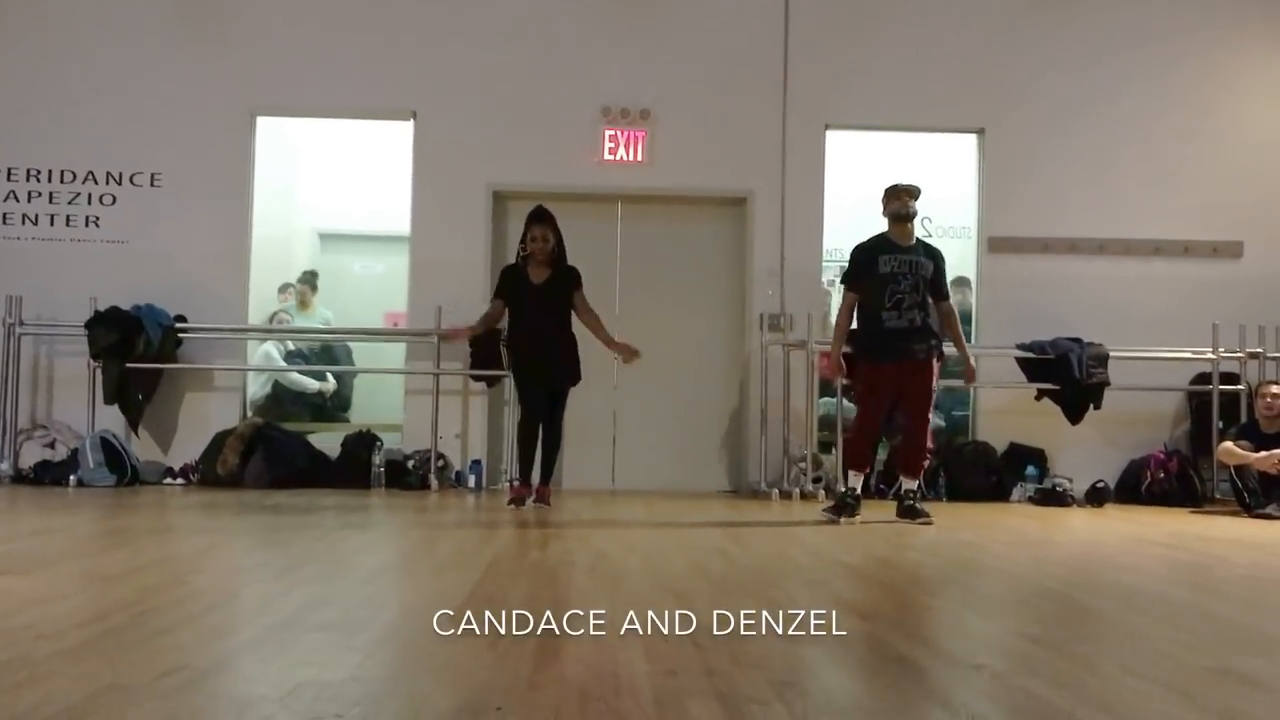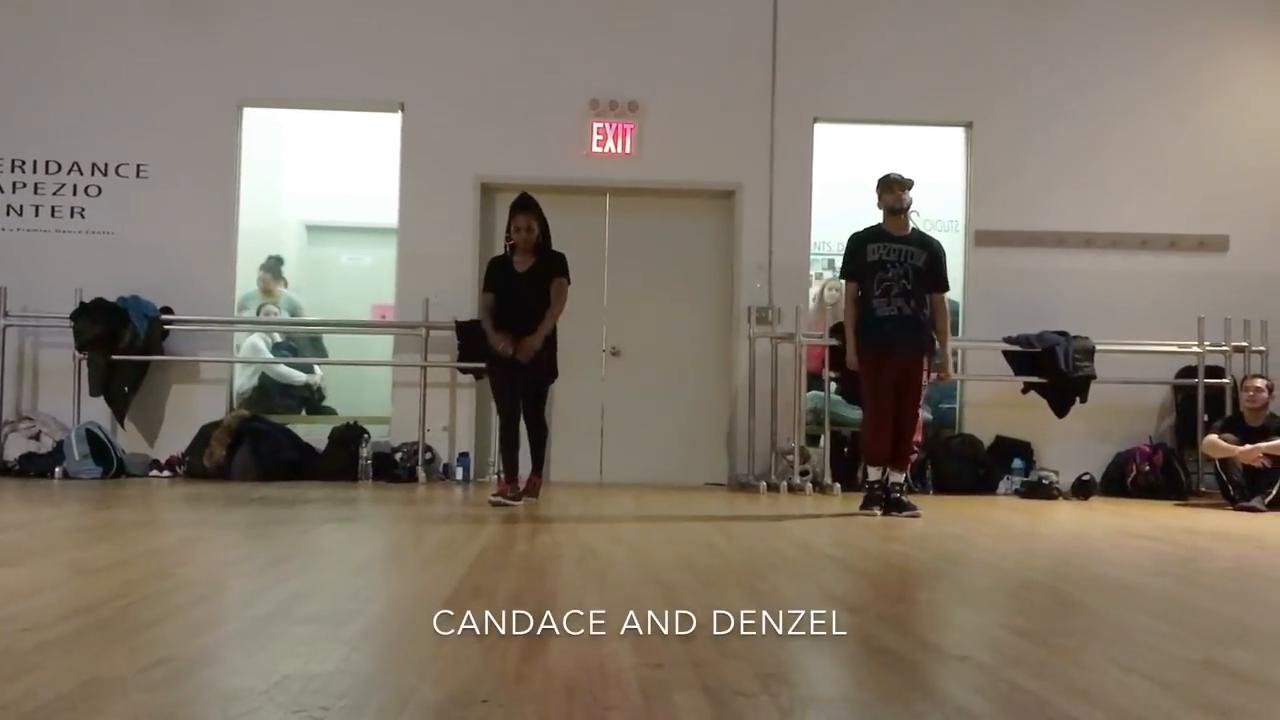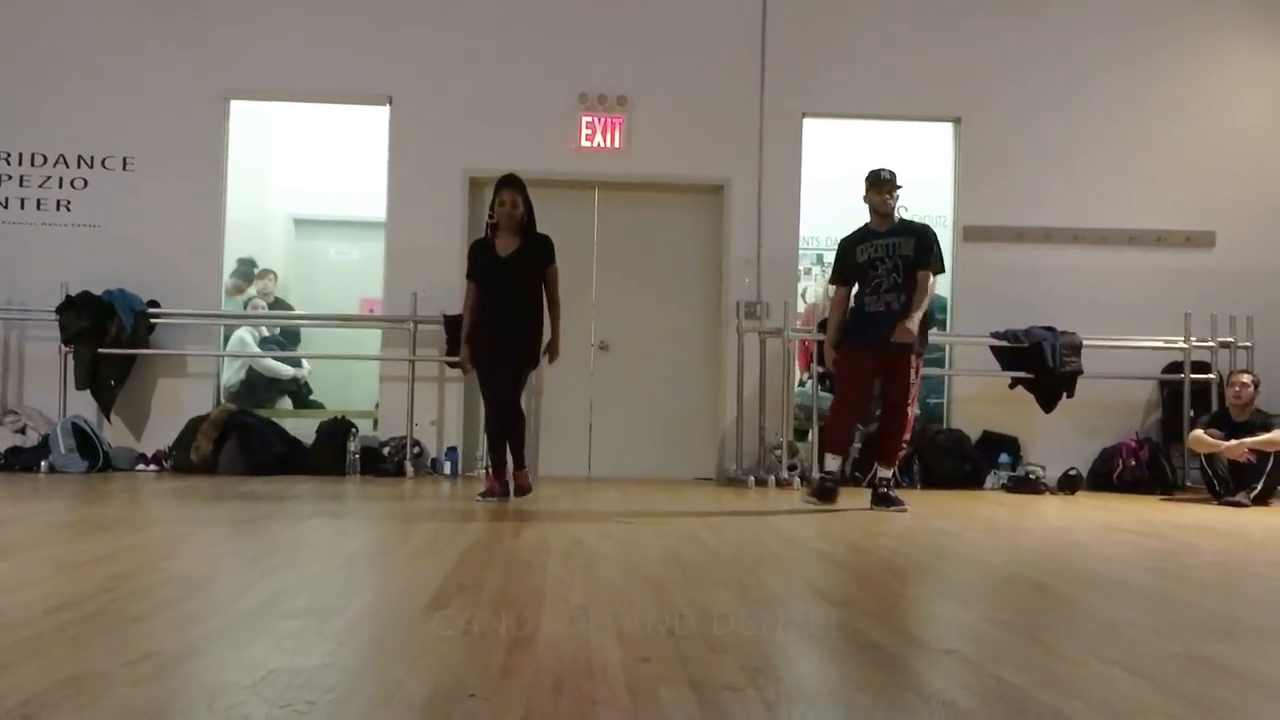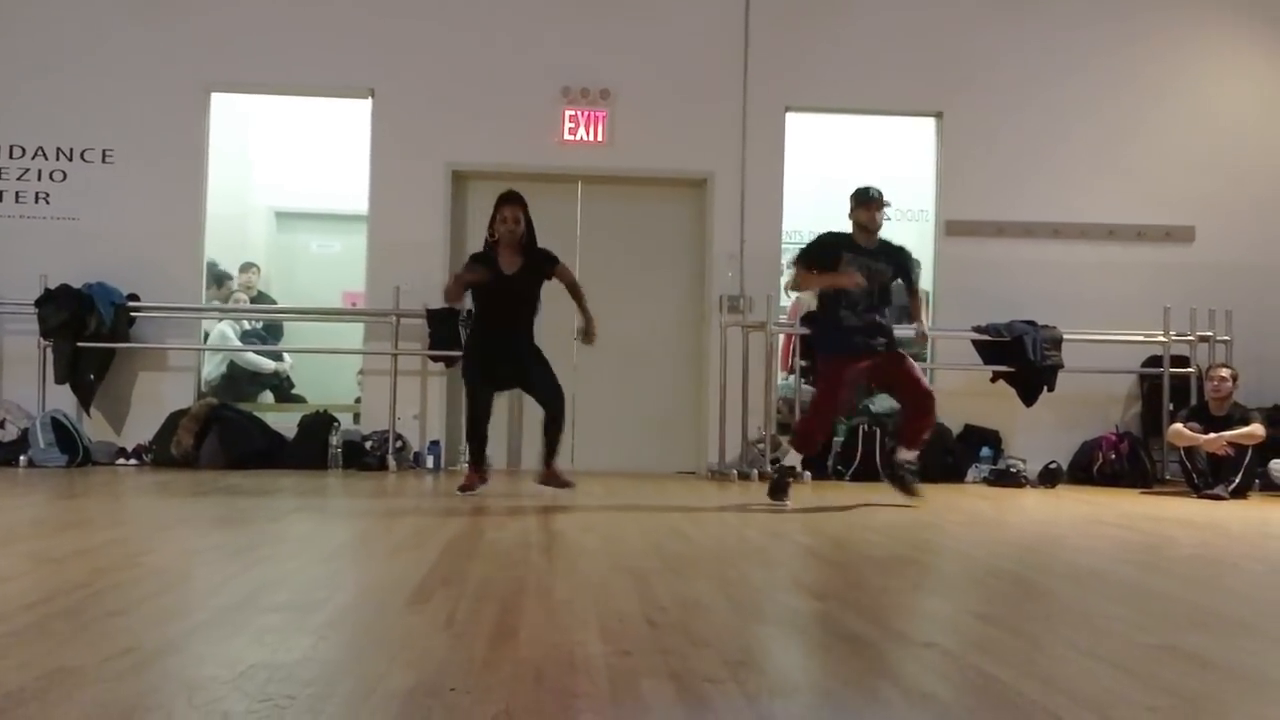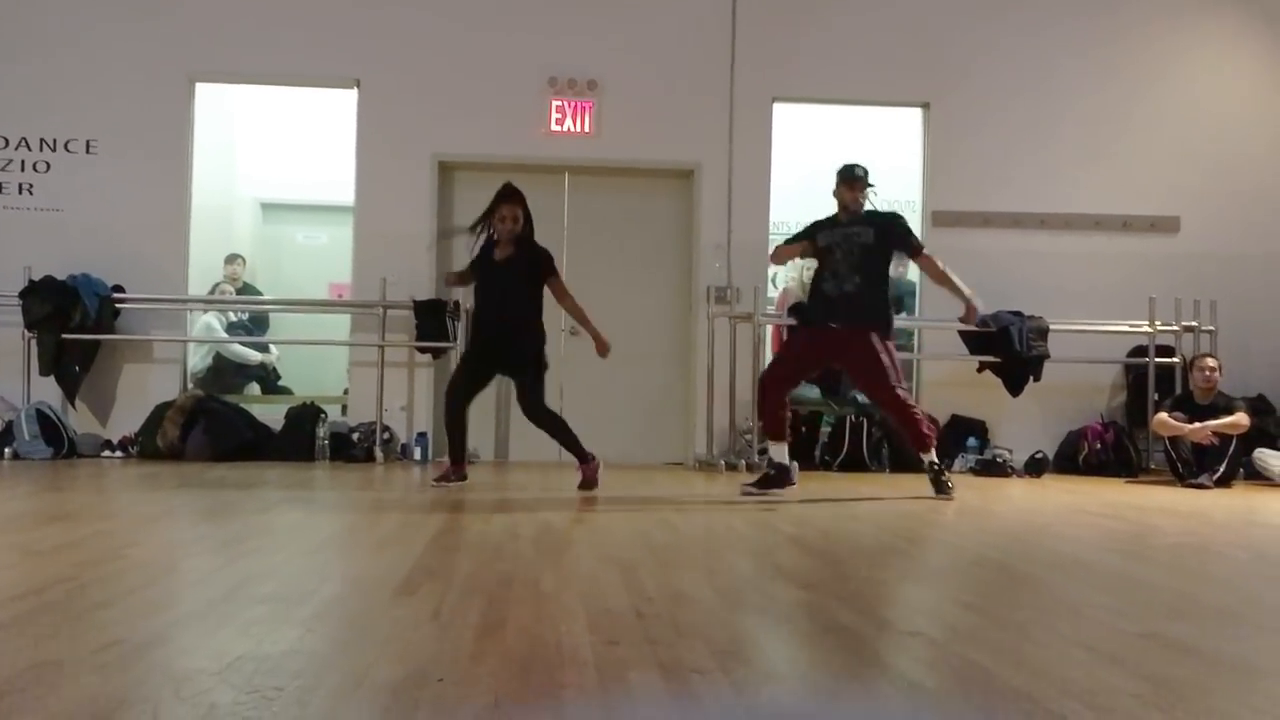
dt=0.4s
person 1, frame 1
left shoulder: (932, 255)
right shoulder: (867, 252)
left elbow: (944, 307)
right elbow: (849, 303)
left wrist: (964, 354)
right wrist: (835, 350)
left hip: (921, 353)
right hip: (875, 353)
left knee: (918, 428)
right knee: (866, 424)
left ankle: (909, 498)
right ankle: (851, 495)
person 1, frame 2
left shoulder: (930, 247)
right shoulder: (861, 241)
left elbow: (938, 302)
right elbow: (851, 295)
left wrist: (945, 352)
right wrist: (850, 344)
left hip: (915, 345)
right hip: (874, 343)
left knee: (908, 419)
right knee: (877, 416)
left ankle: (896, 490)
right ankle: (875, 486)
person 1, frame 3
left shoulder: (920, 235)
right shoulder: (851, 244)
left elbow: (926, 282)
right elbow: (840, 296)
left wrist: (914, 319)
right wrist: (830, 343)
left hip: (903, 339)
right hip: (859, 338)
left knee: (898, 414)
right knee: (845, 405)
left ankle: (882, 485)
right ankle: (830, 477)
person 1, frame 4
left shoulder: (897, 256)
right shoulder: (830, 245)
left elbow: (914, 294)
right elbow: (799, 282)
left wrist: (920, 322)
right wrist: (838, 280)
left hip: (880, 345)
right hip: (836, 345)
left knee: (922, 398)
right knee: (825, 408)
left ankle: (903, 466)
right ankle: (787, 472)
person 1, frame 5
left shoulder: (885, 223)
right shoulder: (820, 230)
left elbow: (924, 260)
right elbow: (776, 258)
left wrist: (964, 295)
right wrist: (793, 248)
left hip: (866, 328)
right hip: (818, 326)
left knee: (892, 397)
right knee: (771, 385)
left ankle: (933, 467)
right ankle: (780, 469)
person 2, frame 1
left shoulder: (568, 274)
right shoulder: (510, 274)
left elbow: (583, 311)
right elbow: (495, 312)
left wrist: (610, 342)
right wrist: (473, 330)
left hip: (561, 358)
right hip: (525, 358)
left knee: (553, 421)
right knee: (530, 415)
left ankle: (544, 486)
right ankle: (523, 484)
person 2, frame 2
left shoulder: (554, 262)
right shoulder: (497, 265)
left elbow: (558, 303)
right elbow: (486, 309)
left wrist: (538, 337)
right wrist: (494, 335)
left hip: (539, 352)
right hip: (503, 353)
left knee: (534, 415)
right knee: (507, 415)
left ankle: (536, 477)
right ankle: (510, 484)
person 2, frame 3
left shoulder: (540, 245)
right shoulder: (479, 249)
left elbow: (552, 293)
right elbow: (472, 298)
left wrist: (554, 336)
right wrist: (465, 341)
left hip: (523, 338)
right hip: (487, 338)
left knee: (509, 402)
right knee: (493, 406)
left ankle: (519, 471)
right ankle: (498, 478)
person 2, frame 4
left shoulder: (540, 258)
right shoulder: (480, 261)
left elbow: (572, 283)
right elbow: (451, 298)
left wrist: (587, 319)
right wrist: (462, 280)
left hip: (522, 348)
right hip: (484, 348)
left knee: (555, 401)
right knee: (478, 412)
left ankle: (548, 468)
right ankle: (476, 470)
person 2, frame 5
left shoulder: (536, 255)
right shoulder: (487, 249)
left elbow: (563, 297)
right elbow: (470, 277)
left wrist: (594, 334)
right wrist: (456, 278)
left hip: (525, 343)
right hip: (485, 342)
left knee: (533, 409)
right knee: (454, 398)
left ankle: (587, 462)
right ankle: (457, 466)
